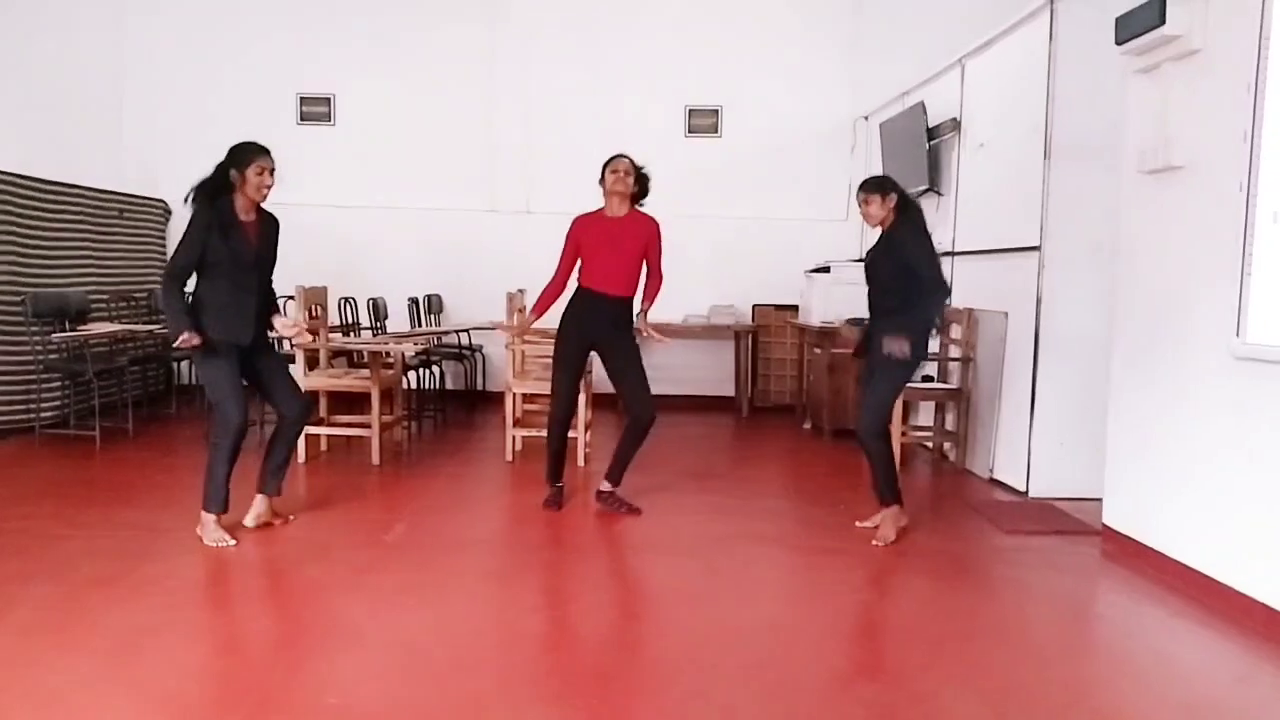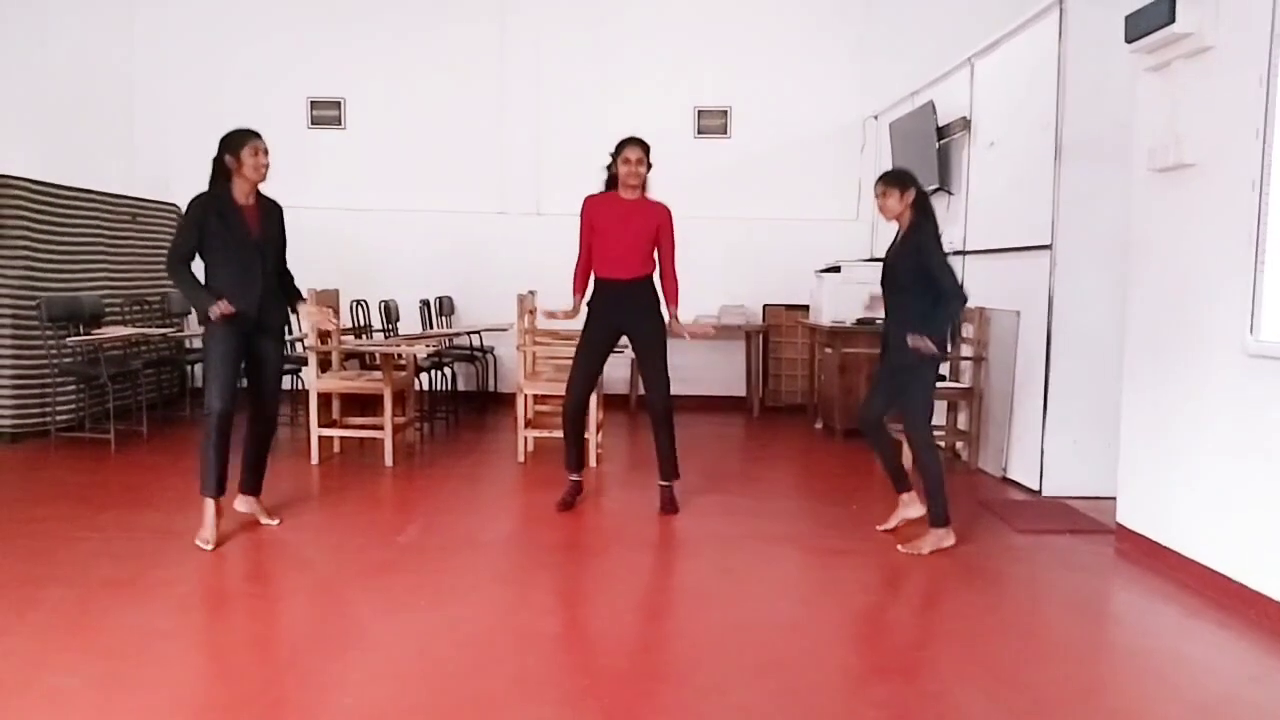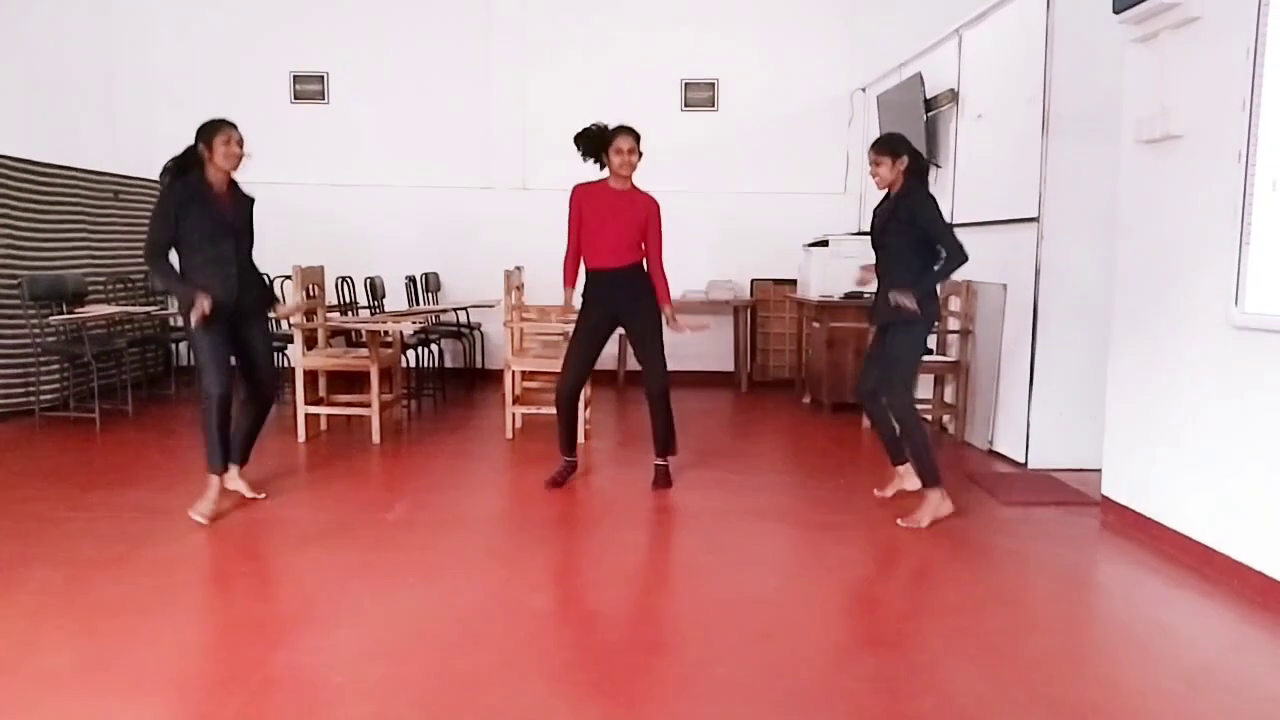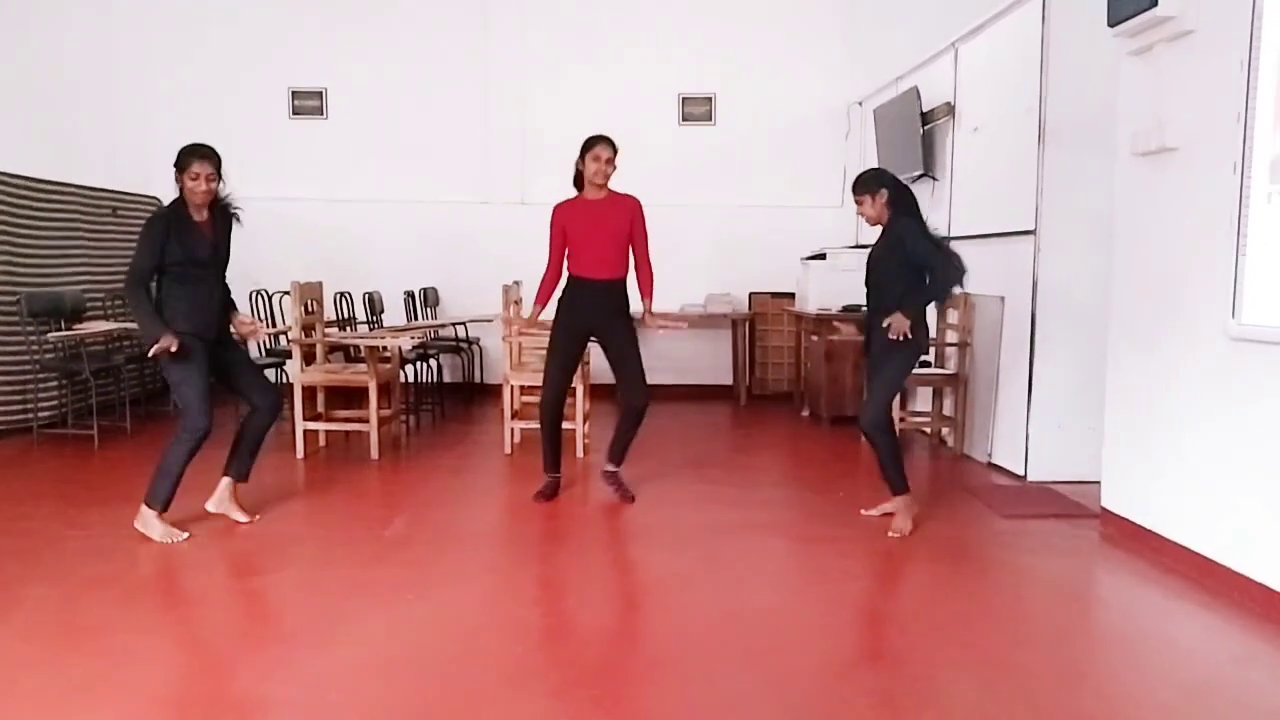
dt=0.5s
person 1, frame 1
left shoulder: (269, 224)
right shoulder: (208, 220)
right elbow: (173, 279)
left wrist: (277, 318)
right wrist: (183, 327)
left hip: (253, 336)
right hip: (214, 337)
left knee: (295, 409)
right knee: (233, 418)
left ankle: (262, 504)
right ankle: (209, 517)
person 1, frame 2
left shoulder: (272, 210)
right shoulder: (206, 206)
right elbow: (177, 263)
left wrist: (302, 304)
right wrist: (207, 301)
left hip: (267, 322)
right hip: (227, 320)
left knee: (266, 409)
right knee: (219, 406)
left ankle: (247, 495)
right ankle: (211, 505)
person 1, frame 3
left shoulder: (243, 200)
right shoulder: (179, 192)
right elbow: (155, 254)
left wrist: (272, 300)
right wrist: (190, 294)
left hip: (247, 305)
right hip: (206, 308)
left knee: (263, 389)
right knee: (217, 387)
left ankle: (233, 470)
right ankle: (214, 481)
person 1, frame 4
left shoulder: (223, 220)
right shoulder: (163, 223)
right elbow: (136, 284)
left wrist: (233, 314)
right wrist: (157, 330)
left hip: (216, 332)
right hip: (181, 336)
left knee: (266, 400)
right knee: (197, 423)
left ankle: (225, 491)
right ankle: (150, 513)
person 2, frame 1
left shoulder: (906, 238)
right shoulder: (885, 242)
left elbow: (938, 289)
left wrist: (909, 335)
right wrist: (864, 337)
left hip: (899, 347)
right hip: (880, 343)
left knee: (867, 423)
right knee: (875, 425)
left ankle: (893, 509)
right ankle: (888, 508)
person 2, frame 2
left shoulder: (924, 238)
right shoulder: (902, 240)
left elbow: (954, 296)
left wrist: (932, 335)
right wrist: (886, 307)
left hip: (919, 350)
right hip: (899, 347)
left knee: (917, 434)
right knee: (870, 417)
left ankle: (941, 529)
right ankle: (908, 498)
person 2, frame 3
left shoulder: (918, 201)
right shoulder: (887, 203)
left elbow: (956, 254)
left wrist: (918, 293)
right wrist: (878, 272)
left hip: (910, 314)
right hip: (892, 312)
left knee: (898, 398)
right knee: (867, 390)
left ankle: (935, 494)
right ankle: (904, 470)
person 2, frame 4
left shoulder: (905, 232)
right shoulder: (888, 237)
left elbow: (951, 272)
left wrist: (909, 314)
right wrist: (865, 330)
left hip: (901, 340)
right hip: (884, 340)
left knee: (871, 418)
right knee: (878, 418)
left ankle: (904, 500)
right ankle: (898, 496)
person 3, frame 1
left shoulder: (647, 226)
right shoulder: (582, 224)
left elbow: (654, 275)
right elbow: (561, 276)
left wrist: (643, 313)
right wrist: (532, 316)
left hip: (618, 322)
right hip: (580, 316)
left knee: (643, 411)
right knee: (561, 409)
left ankle: (607, 488)
right ankle: (555, 485)
person 3, frame 2
left shoulder: (659, 213)
right shoulder: (593, 206)
left elbow: (667, 269)
right elbow: (584, 262)
left wrist: (673, 317)
right wrist: (575, 304)
left hip: (644, 305)
right hip: (604, 305)
left knee: (658, 399)
right knee: (575, 397)
left ankle: (667, 483)
right ankle: (574, 479)
person 3, frame 3
left shoulder: (648, 204)
right shoulder: (583, 194)
left elbow: (655, 258)
right elbow: (575, 249)
left wrist: (667, 307)
right wrist: (568, 295)
left hip: (638, 292)
right hip: (597, 295)
left knee: (657, 383)
right knee: (567, 385)
left ankle: (662, 463)
right ankle: (568, 461)
person 3, frame 4
left shoulder: (630, 206)
right shoulder: (563, 211)
left elbow: (642, 260)
right elbow: (555, 263)
left wrist: (648, 308)
right wrist: (538, 307)
left hip: (614, 305)
right hip: (574, 303)
left knee: (636, 398)
right knee: (552, 397)
left ankle: (612, 467)
right ankle: (553, 475)
